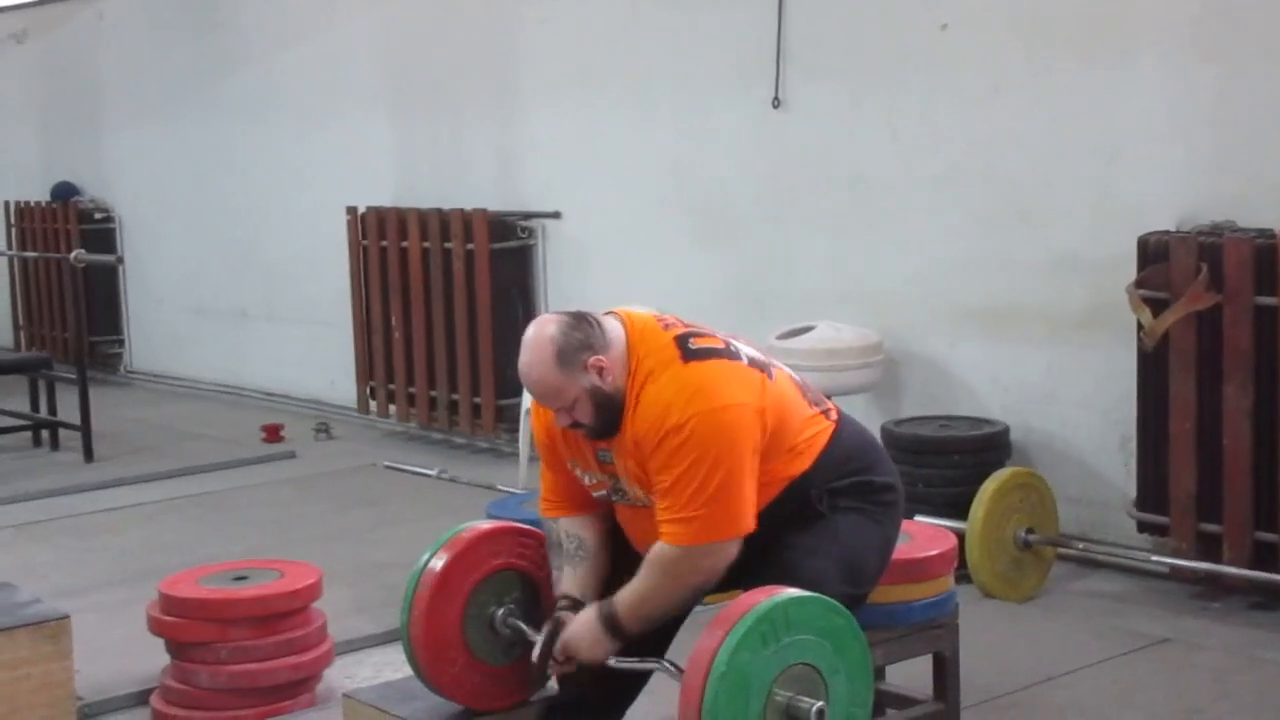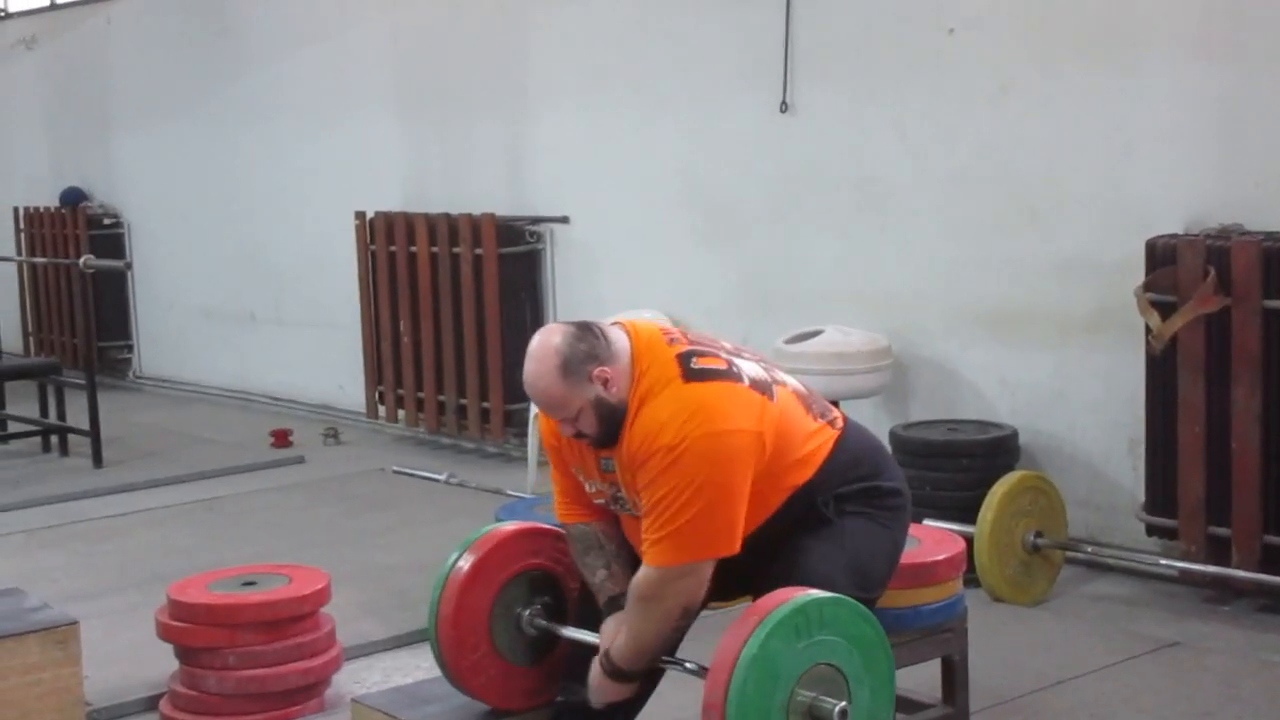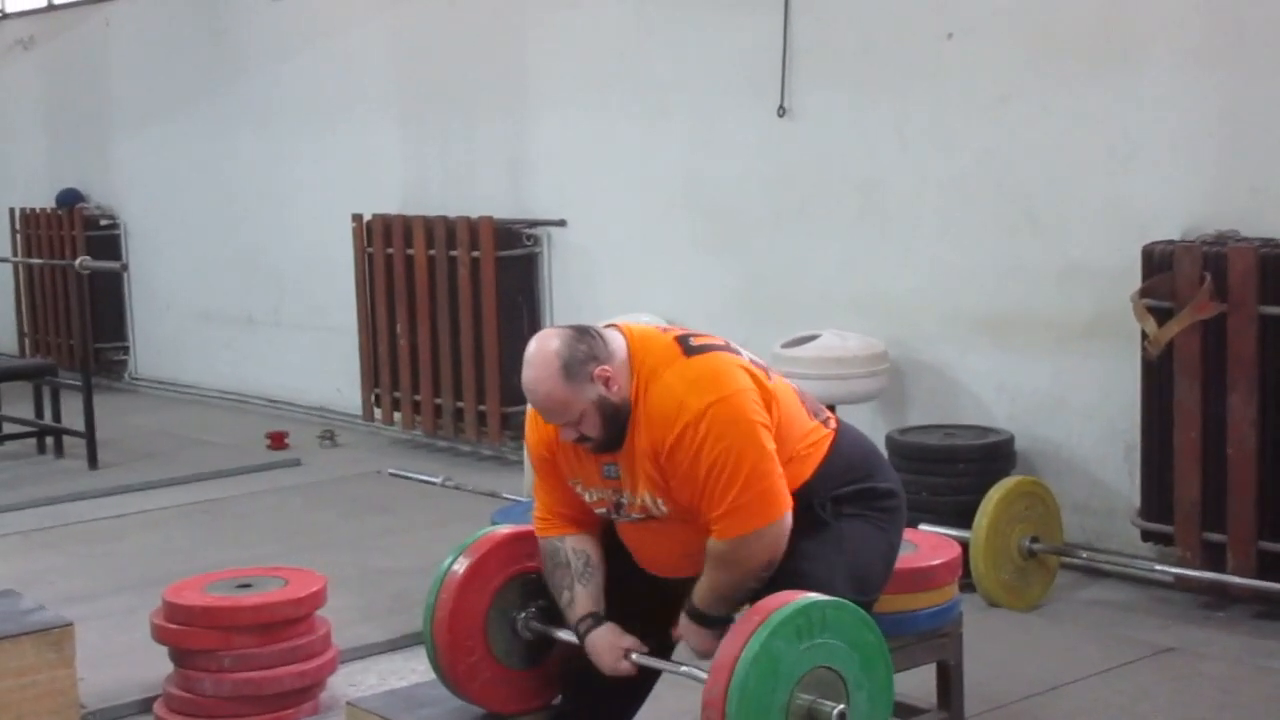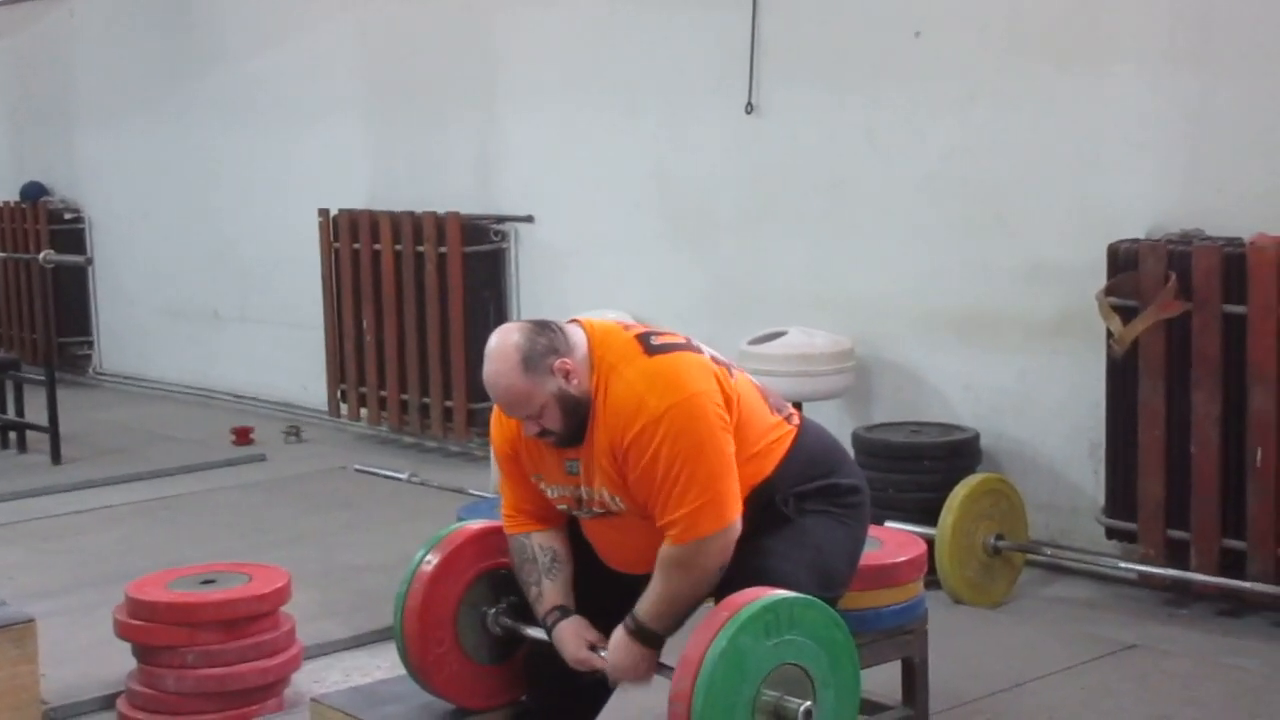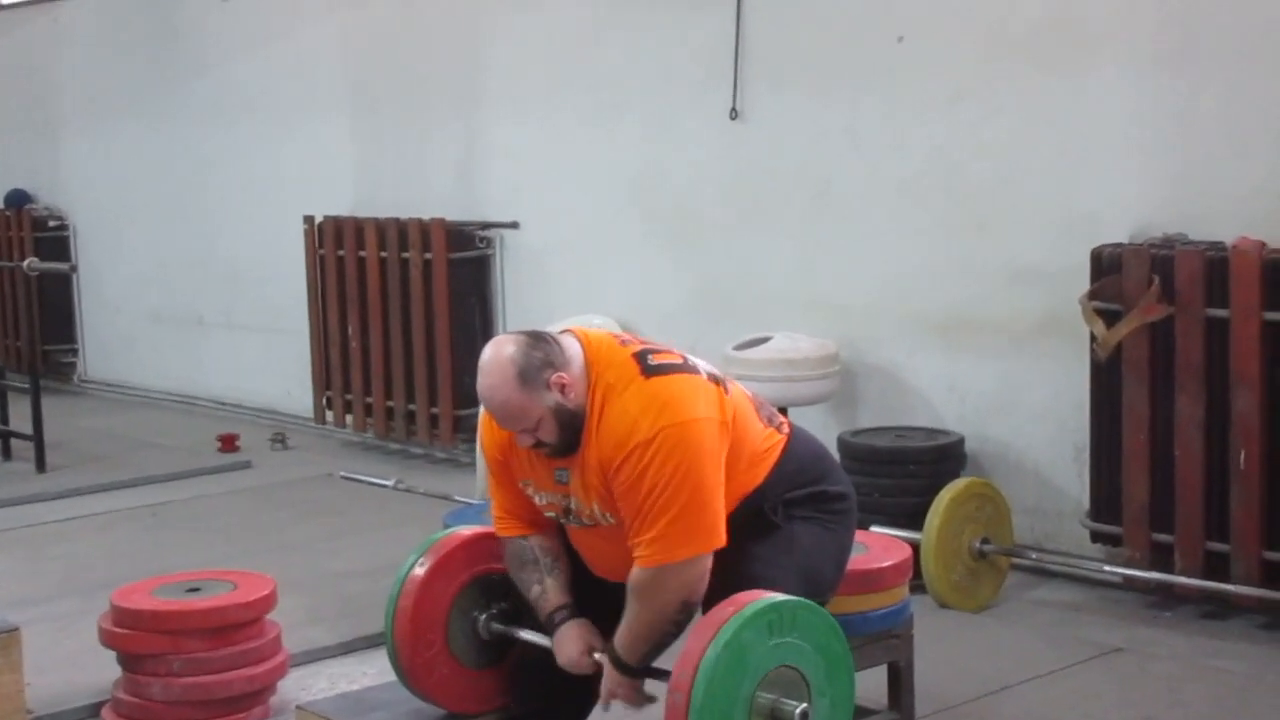
dt=1s
person 1, frame 1
left shoulder: (695, 394)
right shoulder: (566, 386)
left elbow: (698, 555)
right elbow: (572, 508)
left wrist: (610, 624)
right wrist: (570, 607)
right knee: (613, 598)
person 1, frame 2
left shoulder: (693, 413)
right shoulder: (570, 398)
left elbow: (676, 579)
right elbow: (585, 511)
left wrist: (622, 668)
right wrist: (616, 607)
right knee: (601, 612)
person 1, frame 3
left shoulder: (699, 390)
right shoulder: (560, 402)
left elbow: (754, 537)
right elbow: (562, 524)
left wrist: (705, 614)
right wrist: (589, 624)
person 1, frame 4
left shoulder: (660, 389)
right shoulder: (521, 401)
left elbow: (705, 539)
right elbow: (532, 520)
left wrist: (640, 633)
right wrist: (558, 616)
person 1, frame 5
left shoulder: (656, 409)
right shoulder: (513, 407)
left elbow: (674, 574)
right elbow: (523, 524)
left wrist: (622, 663)
right wrist: (562, 617)
right knee: (551, 636)
